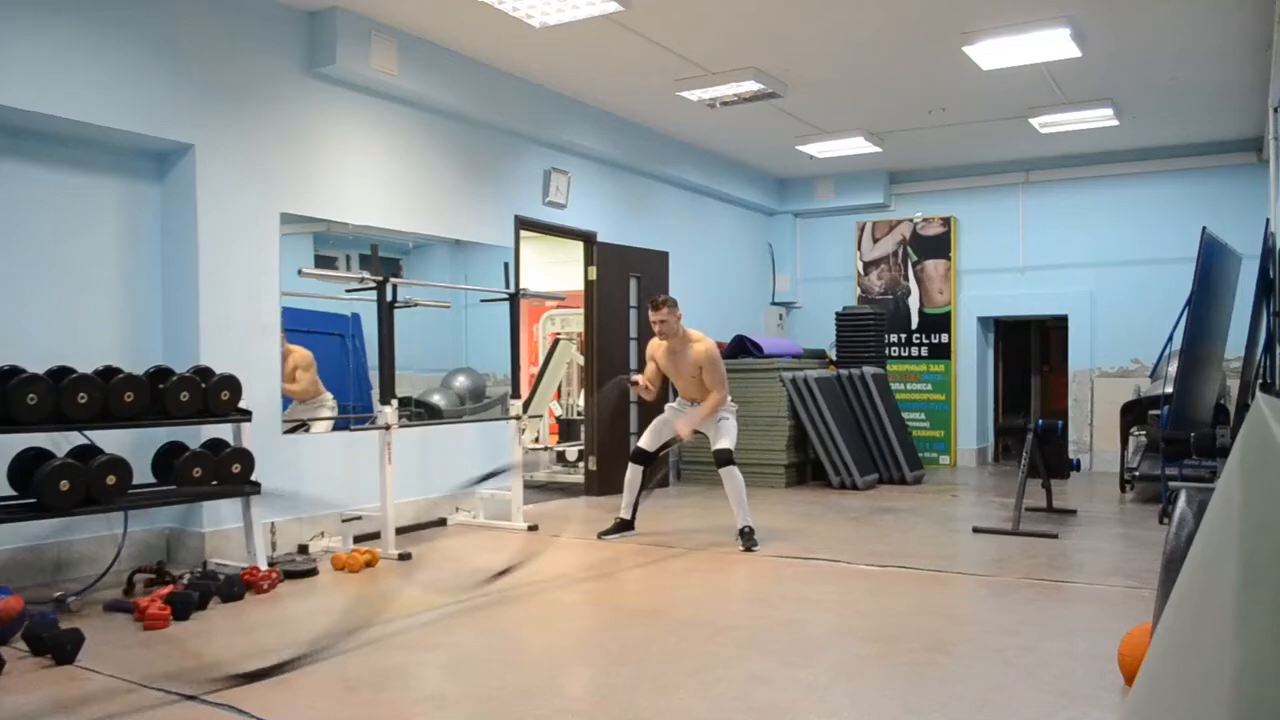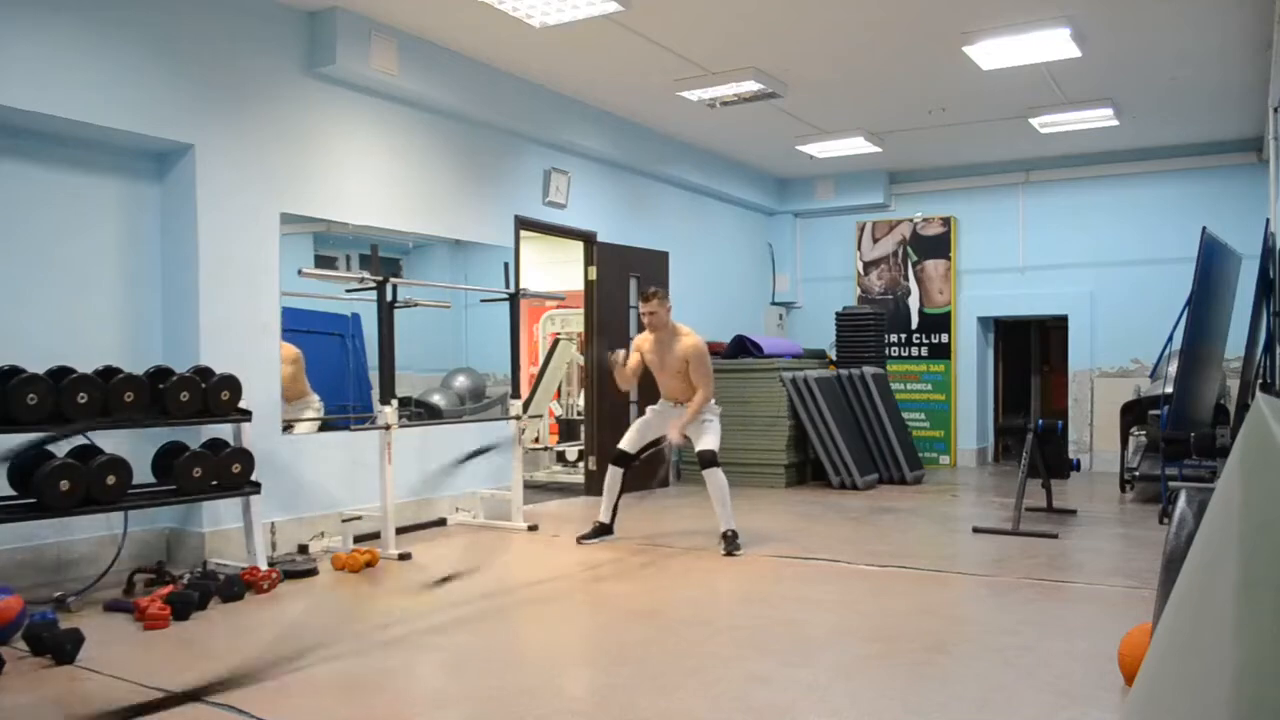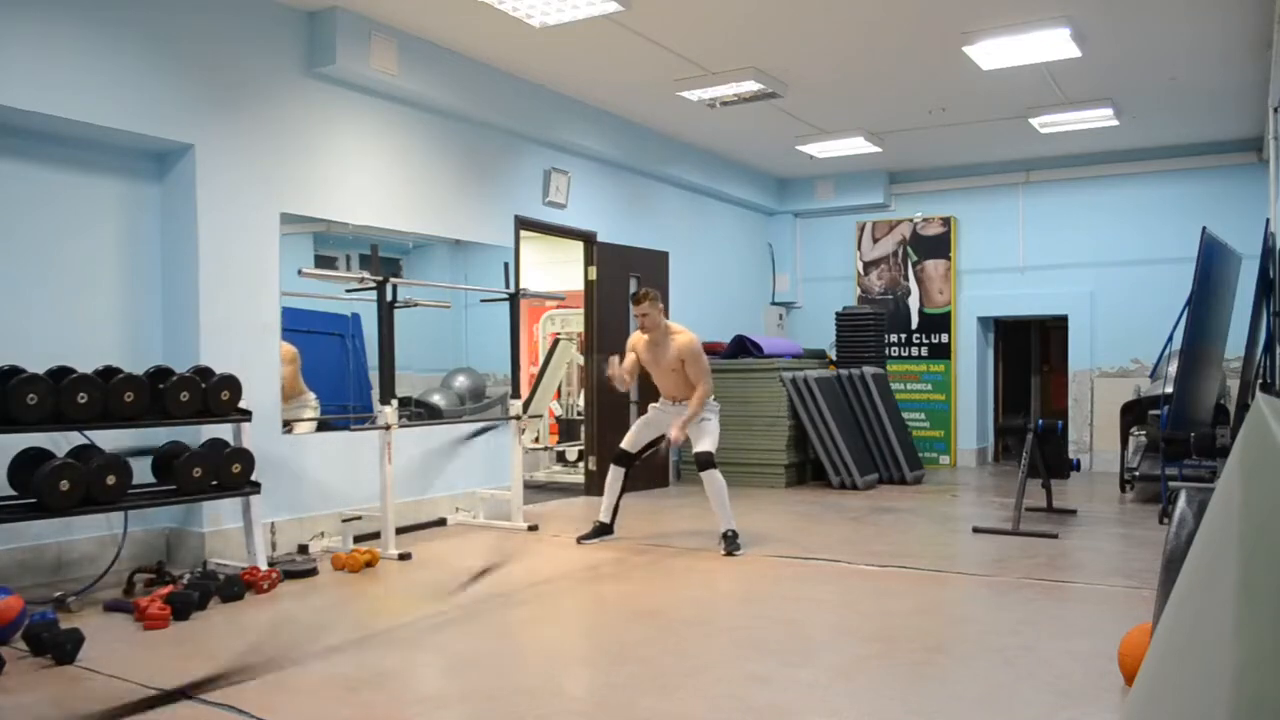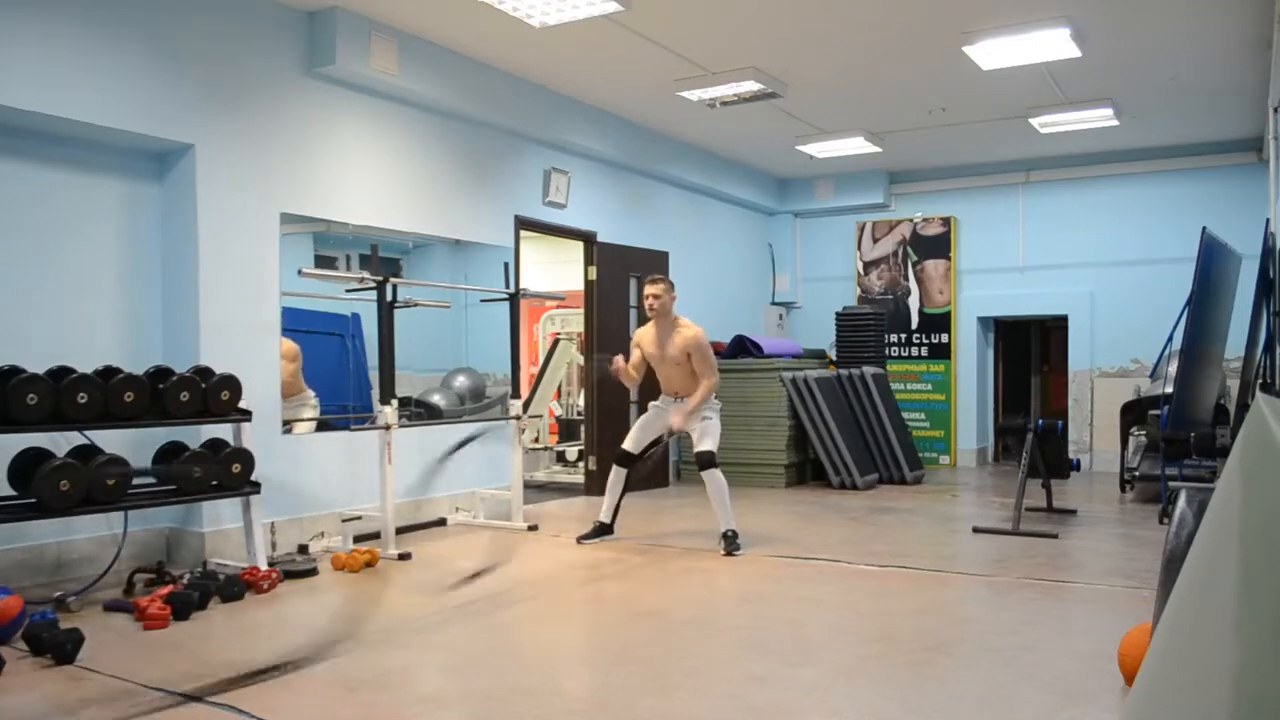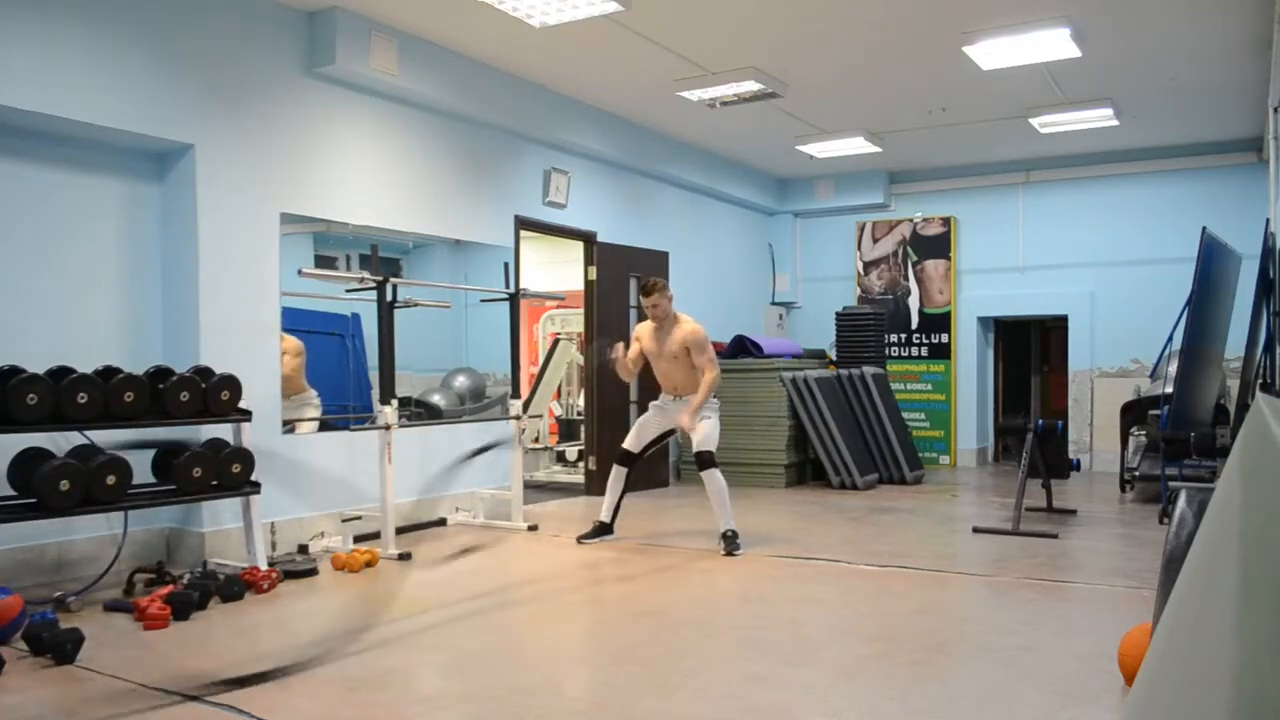
dt=1s
person 1, frame 1
left shoulder: (704, 348)
right shoulder: (654, 348)
left elbow: (720, 394)
right elbow: (651, 393)
left wrist: (693, 423)
right wrist: (643, 386)
left hip: (715, 410)
right hip: (682, 407)
left knee: (724, 459)
right knee: (638, 454)
left ankle: (745, 528)
right ankle: (626, 520)
person 1, frame 2
left shoulder: (692, 344)
right shoulder: (641, 342)
left elbow: (706, 391)
right elbow: (626, 385)
left wrist: (681, 426)
right wrist: (619, 367)
left hip: (699, 412)
right hip: (663, 409)
left knee: (708, 461)
right knee: (619, 457)
left ankle: (728, 532)
right ankle: (604, 523)
person 1, frame 3
left shoulder: (686, 341)
right shoulder: (635, 342)
left elbow: (705, 388)
right elbow: (626, 384)
left wrist: (683, 425)
right wrist: (616, 375)
left hip: (698, 410)
right hip: (663, 408)
left knee: (704, 462)
right knee: (620, 457)
left ankle: (729, 532)
right ankle: (605, 524)
person 1, frame 4
left shoulder: (692, 336)
right shoulder: (641, 336)
left elbow: (711, 379)
right elbow: (633, 381)
left wrist: (685, 415)
right wrist: (622, 370)
left hip: (699, 407)
right hip: (664, 405)
left knee: (706, 462)
right knee: (622, 457)
left ankle: (729, 532)
right ankle: (605, 523)
person 1, frame 5
left shoulder: (691, 331)
right shoulder: (641, 331)
left elbow: (712, 373)
right elbow: (628, 374)
left wrist: (691, 413)
right wrist: (619, 361)
left hip: (699, 407)
right hip: (664, 405)
left knee: (705, 462)
right knee: (623, 457)
left ankle: (728, 532)
right ankle: (605, 523)
